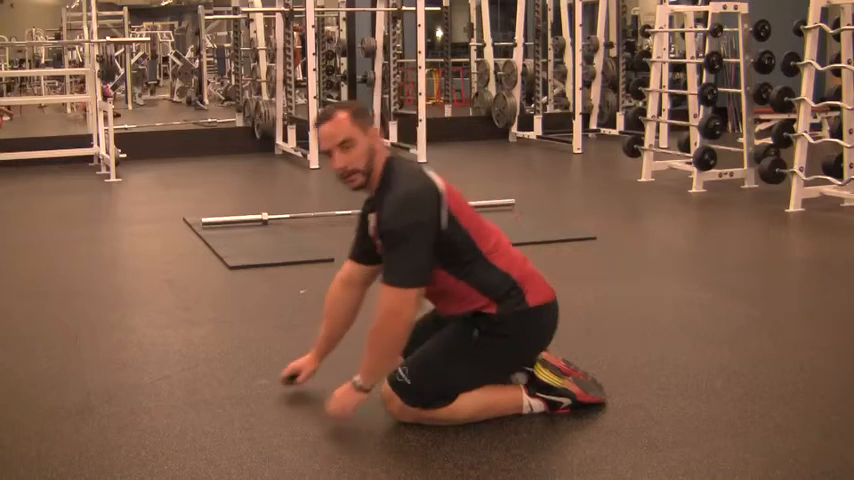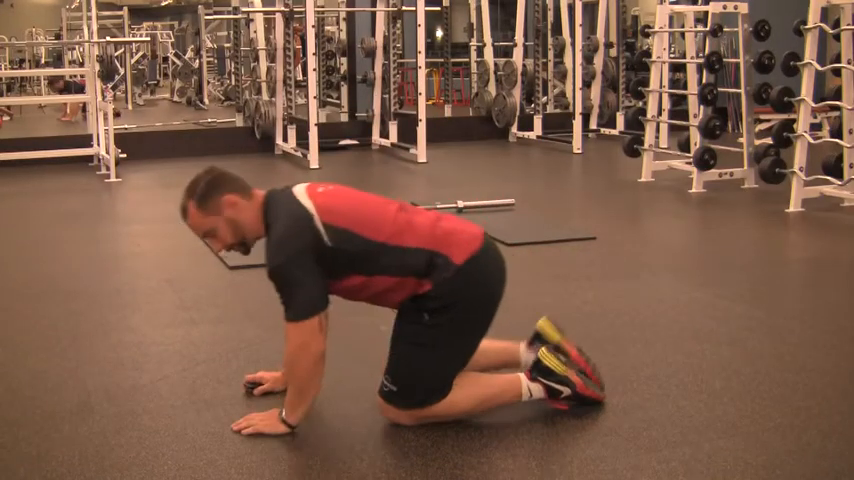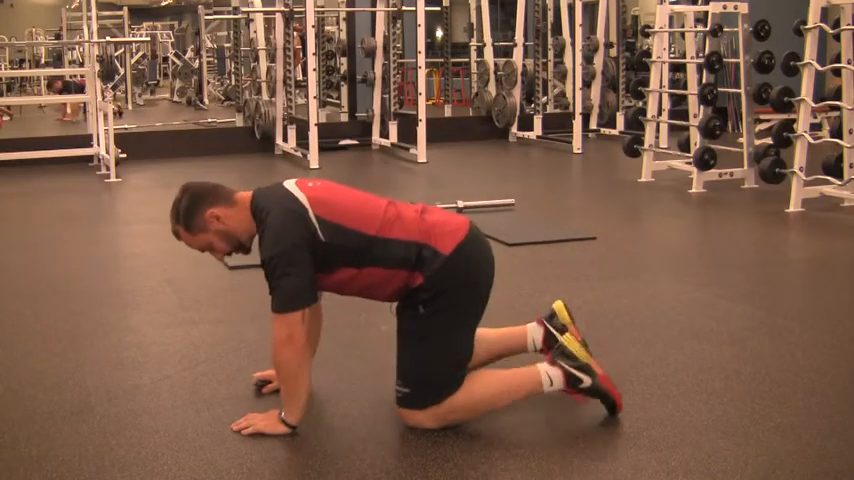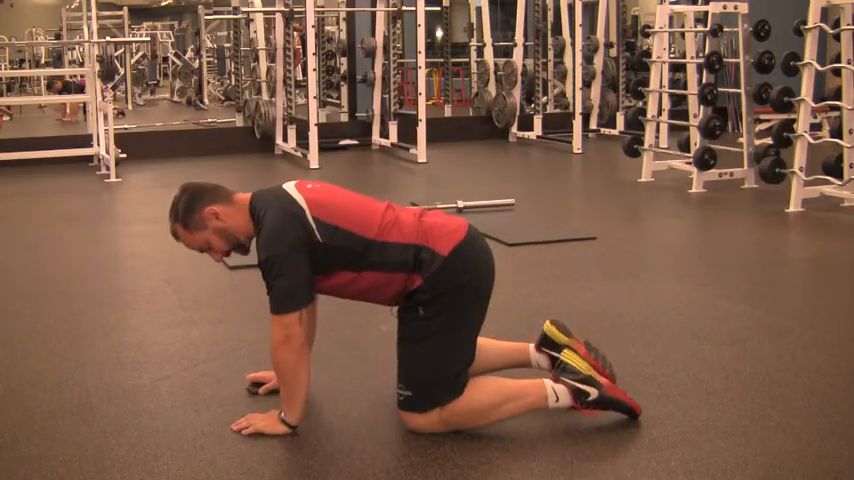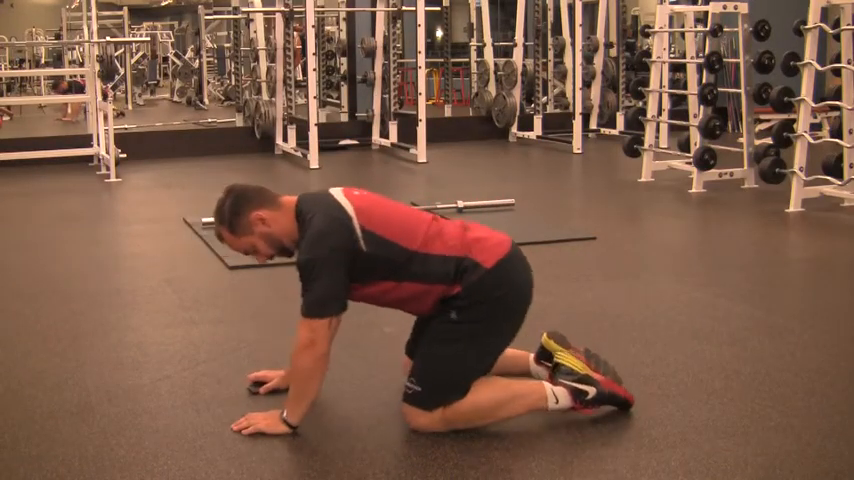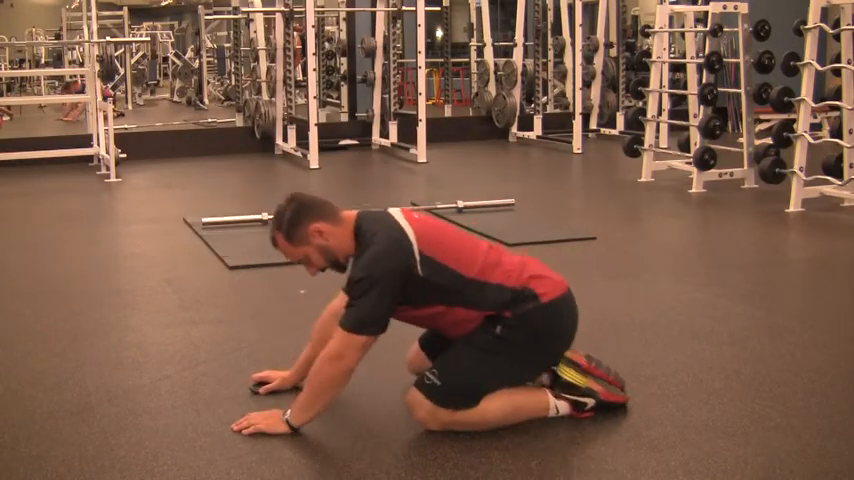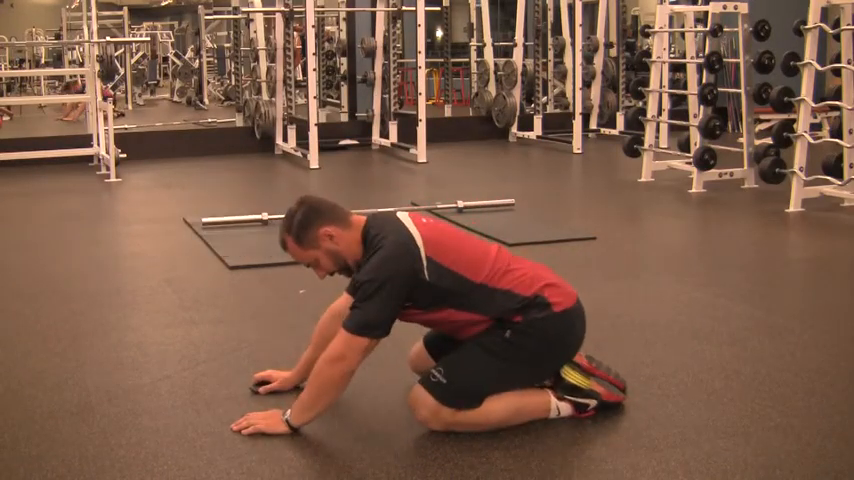
dt=0.7s
person 1, frame 1
left shoulder: (405, 201)
right shoulder: (380, 201)
left elbow: (398, 315)
right elbow: (349, 283)
left wrist: (361, 384)
right wrist: (316, 355)
left hip: (515, 314)
right hip: (490, 303)
left knee: (403, 399)
right knee: (399, 360)
left ankle: (538, 392)
right ankle: (520, 363)
person 1, frame 2
left shoulder: (287, 237)
right shoulder: (292, 206)
left elbow: (309, 345)
right elbow: (307, 315)
left wrist: (287, 417)
right wrist: (289, 376)
left hip: (460, 277)
right hip: (468, 257)
left knee: (401, 406)
right knee: (412, 364)
left ankle: (537, 381)
right ankle: (530, 350)
person 1, frame 3
left shoulder: (280, 233)
right shoulder: (280, 203)
left elbow: (291, 334)
right elbow: (309, 304)
left wrist: (288, 416)
right wrist: (293, 373)
left hip: (449, 267)
right hip: (452, 249)
left knee: (421, 409)
right knee: (434, 356)
left ankle: (558, 373)
right ankle: (543, 333)
person 1, frame 4
left shoulder: (277, 232)
right shoulder: (279, 206)
left elbow: (288, 335)
right elbow: (303, 306)
left wrist: (288, 416)
right wrist: (290, 374)
left hip: (447, 270)
right hip: (453, 252)
left knee: (422, 412)
right knee: (434, 360)
left ankle: (566, 388)
right ankle: (544, 351)
person 1, frame 5
left shoulder: (321, 237)
right shoulder: (321, 210)
left elbow: (314, 342)
right elbow: (316, 313)
left wrist: (288, 418)
right wrist: (291, 373)
left hip: (489, 285)
right hip: (488, 267)
left knee: (424, 412)
right knee: (420, 365)
left ankle: (566, 390)
right ankle: (544, 361)
person 1, frame 6
left shoulder: (382, 254)
right shoulder: (373, 227)
left elbow: (342, 356)
right elbow: (338, 313)
left wrist: (291, 419)
right wrist: (295, 374)
left hip: (538, 314)
right hip: (526, 299)
left knee: (428, 408)
right knee: (419, 362)
left ankle: (568, 397)
right ankle: (547, 367)
person 1, frame 7
left shoulder: (389, 259)
right shoulder: (382, 231)
left elbow: (343, 358)
right elbow: (341, 312)
left wrist: (291, 420)
right wrist: (296, 374)
left hip: (547, 319)
right hip: (531, 305)
left knee: (430, 407)
right knee: (422, 361)
left ankle: (569, 397)
right ankle: (551, 370)
